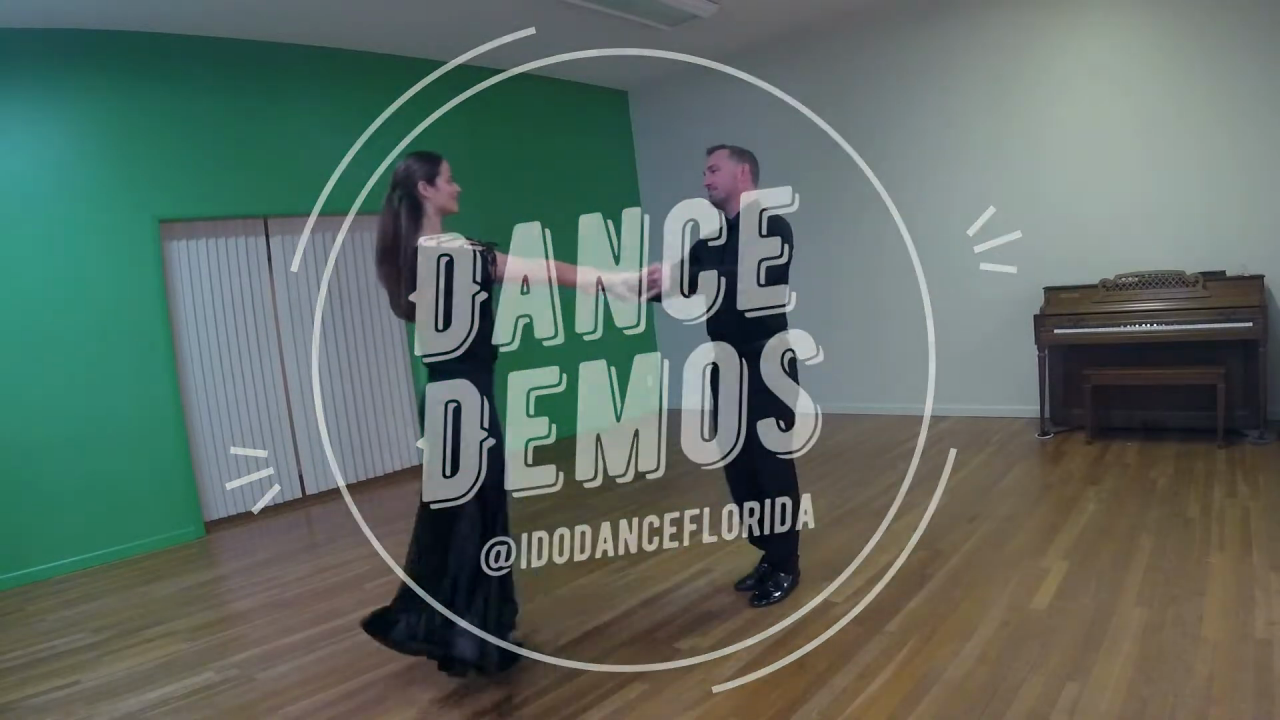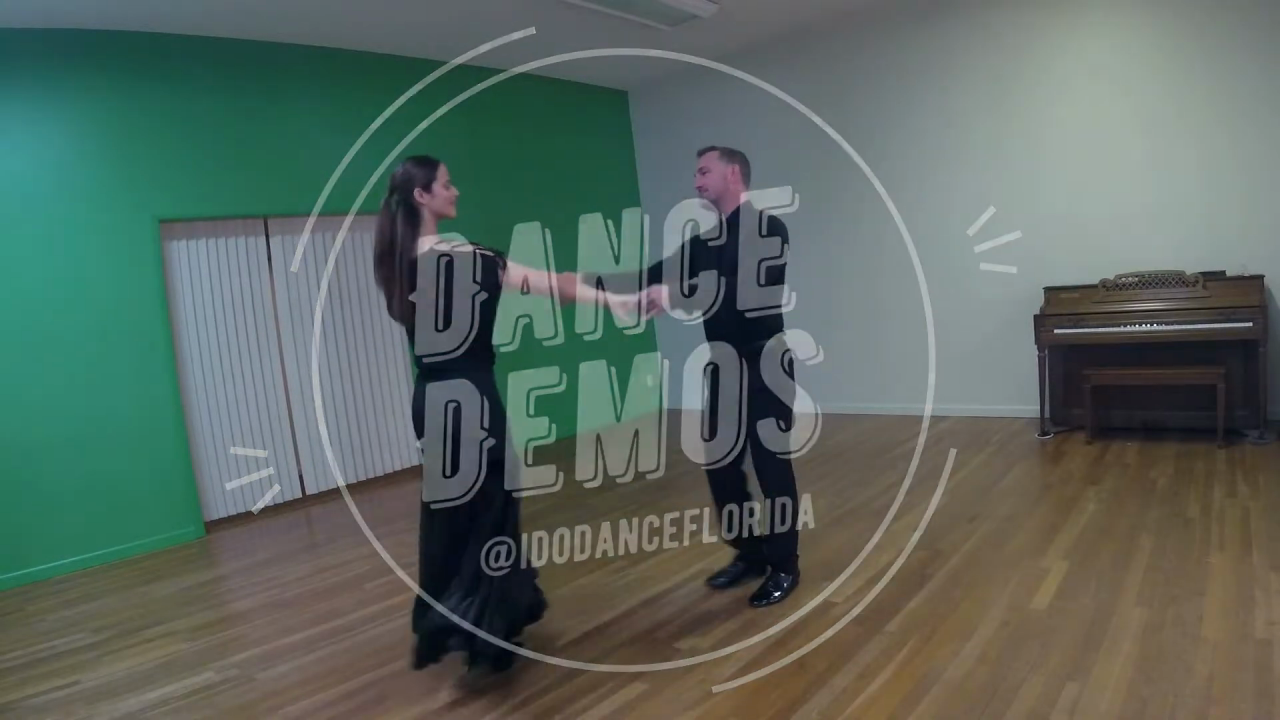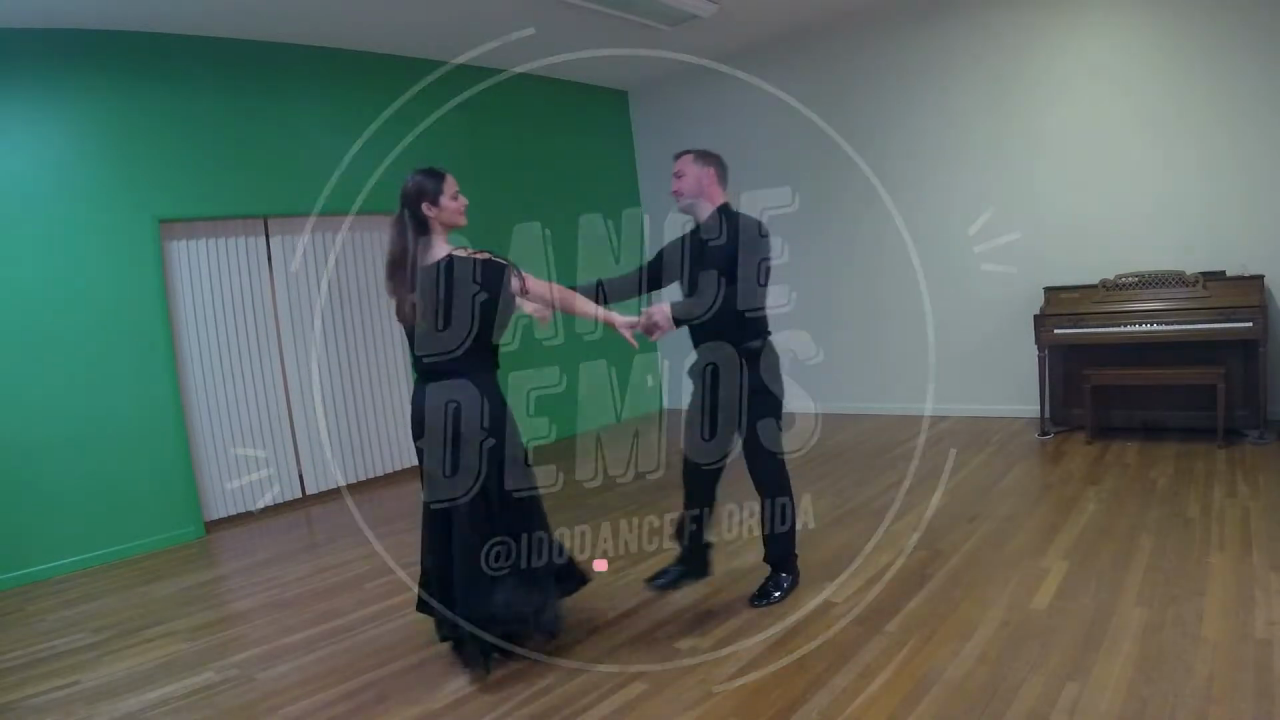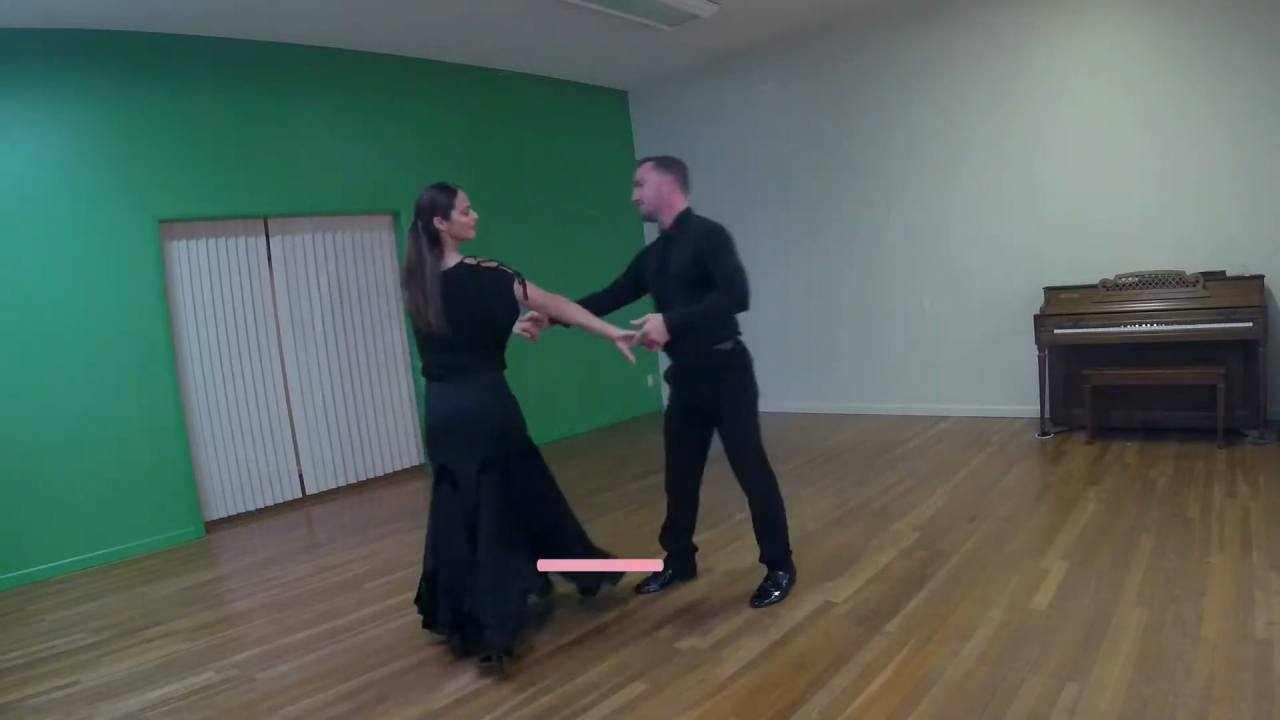
dt=0.2s
person 1, frame 1
left shoulder: (407, 256)
right elbow: (541, 271)
right wrist: (615, 278)
left hip: (441, 396)
left knee: (451, 514)
right knee: (473, 518)
left ankle: (447, 629)
right ankle: (470, 640)
person 1, frame 2
left shoulder: (400, 262)
right shoulder: (457, 258)
right elbow: (545, 283)
right wrist: (614, 299)
left hip: (429, 400)
right hip: (469, 399)
left knee: (449, 511)
right knee: (486, 510)
left ankle: (447, 627)
right ankle: (480, 633)
person 1, frame 3
left shoulder: (407, 271)
right shoulder: (471, 265)
right elbow: (550, 293)
left wrist: (514, 307)
right wrist: (614, 318)
left hip: (429, 405)
right hip: (473, 401)
left knee: (448, 510)
right knee: (502, 505)
left ankle: (463, 625)
right ankle: (495, 624)
person 1, frame 4
left shoulder: (418, 281)
right shoulder: (481, 274)
right elbow: (551, 303)
left wrist: (511, 327)
right wrist: (613, 332)
left hip: (441, 409)
right hip: (486, 403)
left knee: (459, 510)
right knee: (510, 497)
left ankle: (466, 621)
person 2, frame 1
left shoulder: (772, 228)
right shoulder: (709, 241)
left hip: (766, 365)
left knee: (772, 467)
right knee: (738, 468)
left ankle: (785, 566)
right ankle: (770, 554)
person 2, frame 2
left shoulder: (766, 228)
right shoulder: (704, 242)
right elbow: (655, 279)
left wrist: (676, 292)
left hip: (764, 366)
left knee: (771, 468)
right knee: (720, 463)
left ankle: (784, 567)
right ankle: (751, 552)
person 2, frame 3
left shoulder: (746, 231)
right shoulder: (682, 247)
left elbow: (748, 295)
right elbow: (634, 283)
left wrist: (678, 311)
right wrist: (571, 296)
left hip: (751, 368)
right hip: (710, 370)
left knee: (765, 468)
right knee: (698, 466)
left ankle: (783, 568)
right ankle: (692, 556)
person 2, frame 4
left shoulder: (708, 235)
right shoulder: (653, 255)
left elbow: (736, 297)
right elbow: (613, 296)
left wrist: (670, 321)
right wrist: (554, 315)
left hip: (726, 370)
right hip: (685, 375)
left knee: (750, 466)
right knee: (680, 472)
left ankle: (779, 567)
right ankle: (678, 560)
